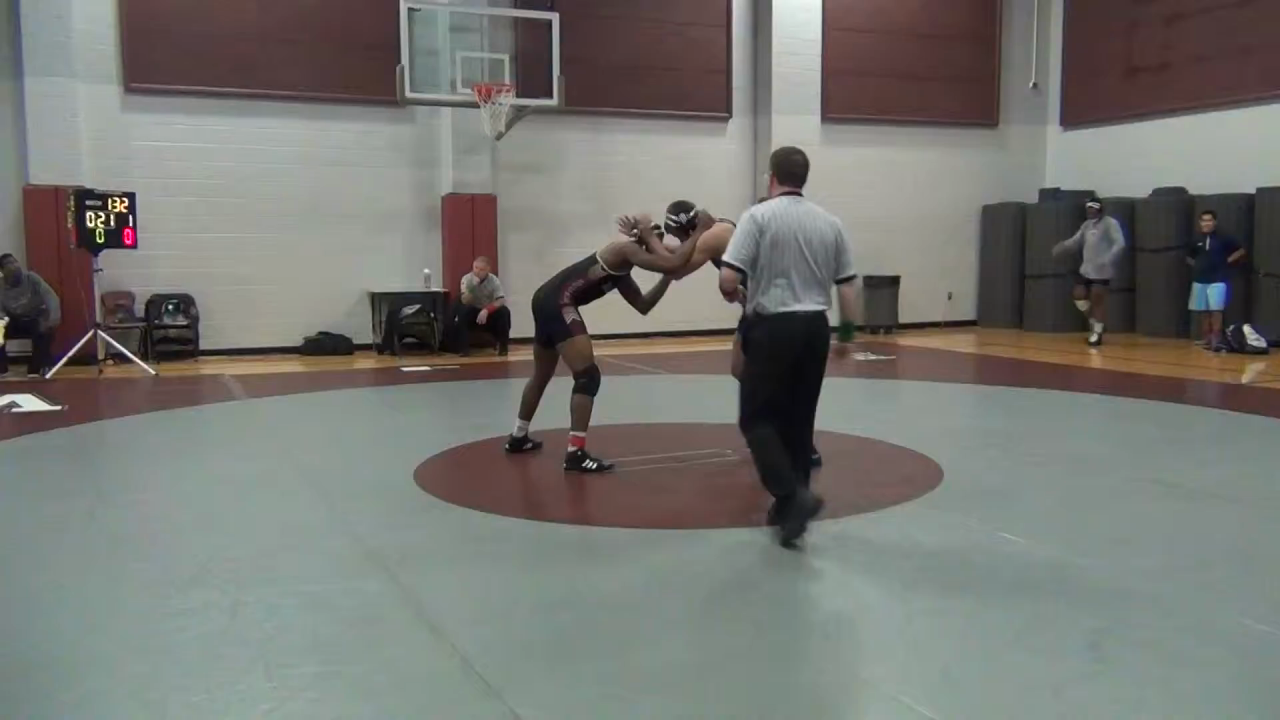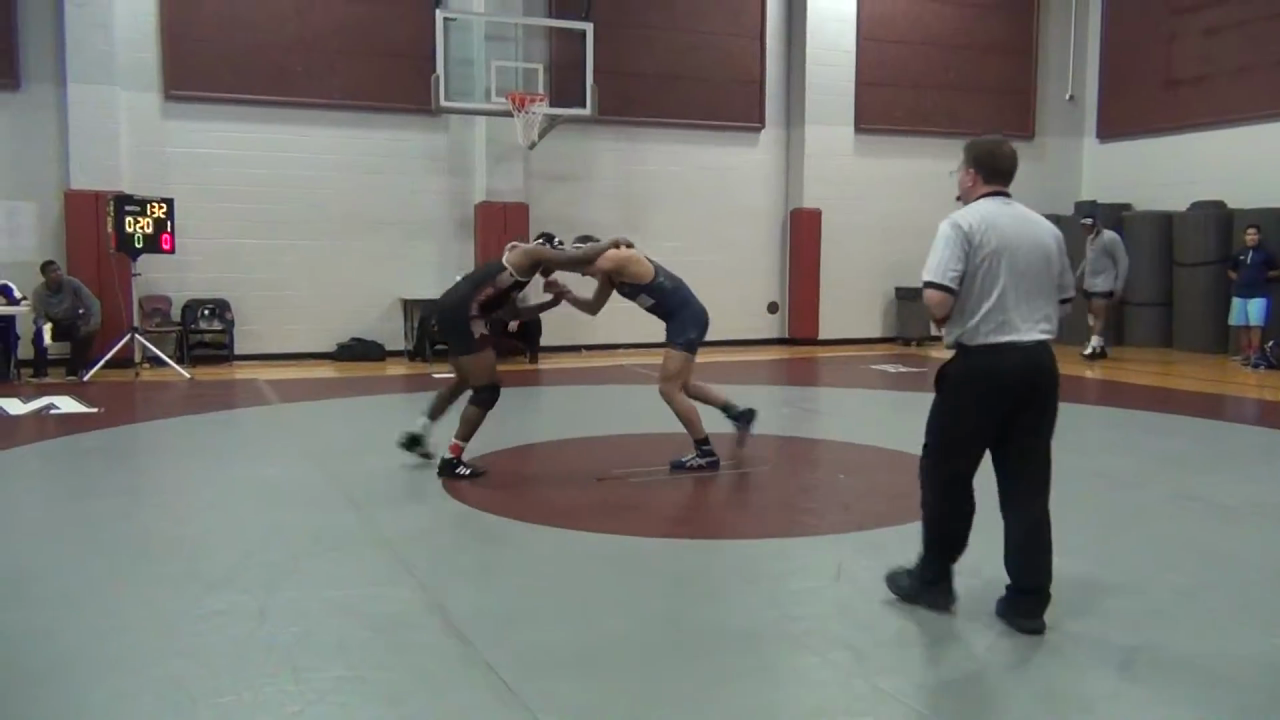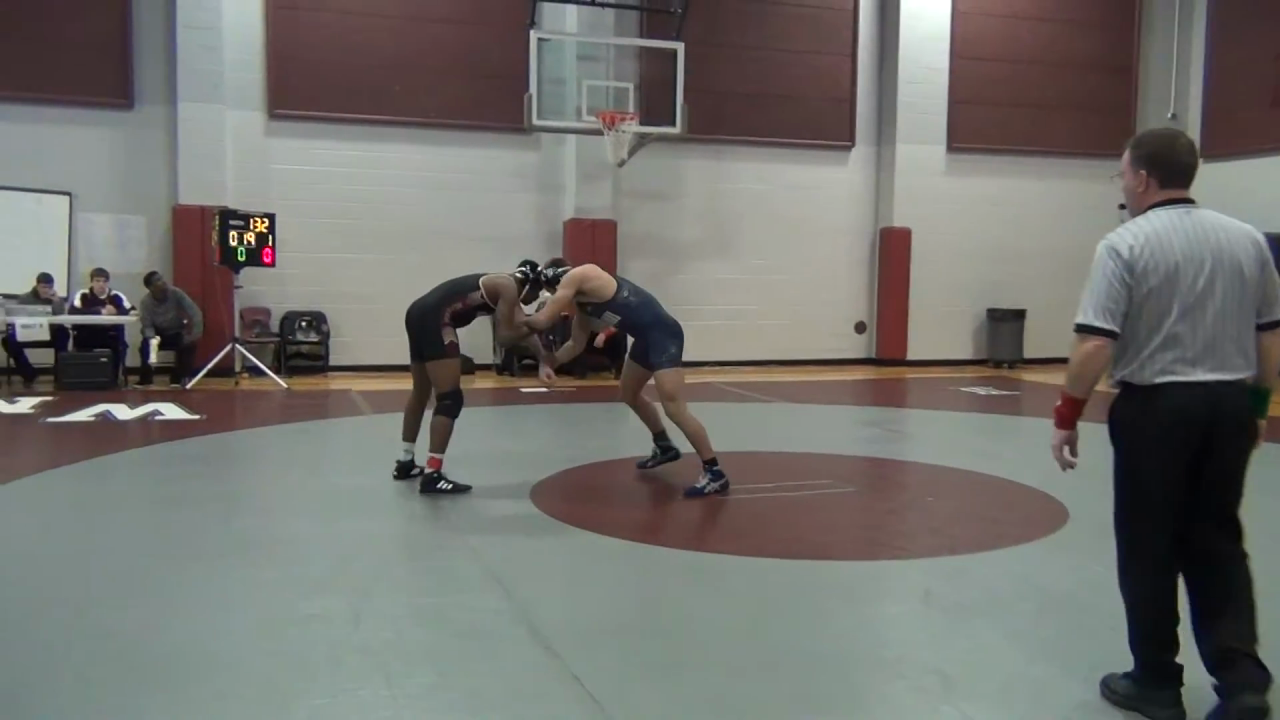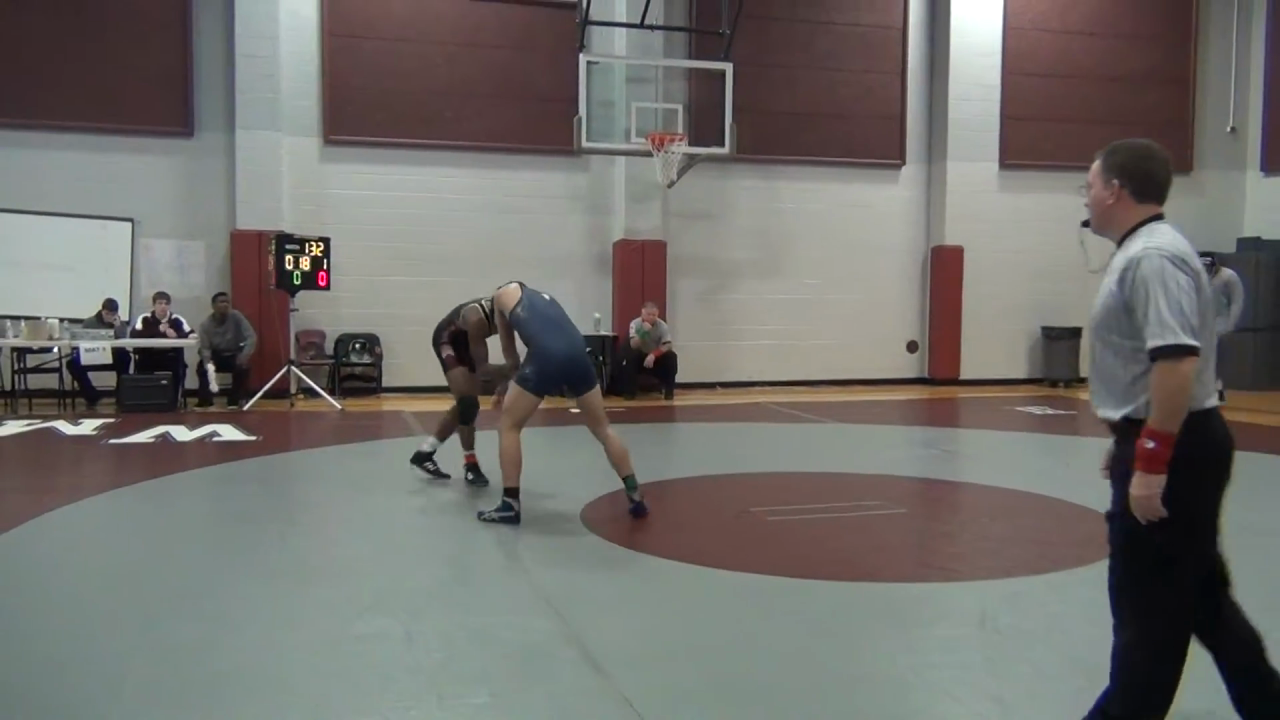
dt=1s
person 1, frame 1
left shoulder: (758, 216)
right shoulder: (829, 222)
left elbow: (729, 278)
right elbow: (847, 284)
left wrist: (733, 293)
right wrist: (847, 332)
left hip: (771, 327)
right hip: (814, 328)
left knee: (757, 417)
right knee: (797, 422)
left ankle: (794, 493)
right ankle: (788, 504)
person 1, frame 2
left shoulder: (961, 224)
right shoulder: (1045, 229)
left elbow: (936, 298)
right elbow: (1062, 303)
left wrist: (948, 320)
left hip: (979, 365)
right hip: (1038, 364)
left knee: (945, 471)
right knee: (1026, 487)
left ankle: (933, 577)
right ankle: (1027, 602)
person 1, frame 3
left shoulder: (1126, 245)
left elbow: (1095, 344)
left wrist: (1066, 416)
left hip: (1156, 411)
right hip: (1229, 406)
left knee: (1149, 551)
right knee: (1219, 545)
person 1, frame 4
left shoulder: (1152, 256)
right shoulder: (1144, 252)
left elbow: (1177, 364)
left wrist: (1149, 463)
right wrist: (1126, 438)
left hip: (1167, 450)
right hip: (1164, 445)
left knee: (1147, 597)
right knee: (1196, 591)
person 2, frame 1
left shoulder: (716, 234)
right shoulder: (719, 230)
left elbow: (677, 271)
right elbow: (687, 255)
right knee: (739, 369)
left ankle: (808, 451)
person 2, frame 2
left shoulder: (622, 259)
right shoulder: (608, 273)
right elbow: (594, 308)
right wrist: (566, 295)
left hip: (688, 318)
right hip: (679, 319)
left knee: (669, 389)
right knee: (682, 385)
left ankle: (706, 453)
right ankle: (739, 414)
person 2, frame 3
left shoulder: (578, 277)
right shoulder: (581, 302)
left elbow: (544, 320)
right elbow: (577, 343)
left wrist: (520, 321)
right wrist: (552, 361)
left hip: (662, 333)
right hip: (645, 336)
left knee: (674, 408)
right knee: (629, 394)
left ankle: (714, 473)
right ankle: (665, 447)
person 2, frame 4
left shoulder: (504, 293)
right shoulder: (544, 298)
left elbow: (508, 351)
right wrist: (509, 384)
left hip: (546, 354)
right hip: (576, 351)
left knee: (509, 425)
right knee: (601, 428)
left ankle: (510, 505)
right ankle: (634, 497)
person 3, frame 1
left shoulder: (620, 269)
right shoulder: (627, 248)
left elbow: (643, 306)
right elbow: (672, 264)
left wrist: (667, 280)
left hip: (547, 300)
right hip: (558, 303)
left knee: (541, 375)
right knee: (588, 376)
left ankle: (517, 438)
right ankle: (575, 453)
person 3, frame 2
left shoulder: (520, 260)
right shoulder: (533, 254)
left elbow: (510, 312)
right elbow: (581, 257)
left wrist: (550, 304)
right wrist: (611, 244)
left hip: (451, 307)
right hip: (462, 312)
left knee: (464, 381)
right knee: (487, 391)
left ankle: (417, 435)
right ankle: (450, 459)
person 3, frame 3
left shoulder: (506, 285)
right shoulder: (509, 288)
left elbow: (521, 331)
right elbow: (503, 337)
left wrist: (544, 361)
left hip: (419, 314)
right hip: (435, 320)
left knee: (421, 393)
right knee: (450, 399)
left ankle: (405, 463)
right ankle: (432, 475)
person 3, frame 4
right shoulder: (477, 317)
right elbow: (481, 368)
left hip: (467, 337)
right hip: (449, 340)
left knee: (465, 405)
right knee: (467, 401)
left ankle: (424, 453)
right ankle: (471, 465)
